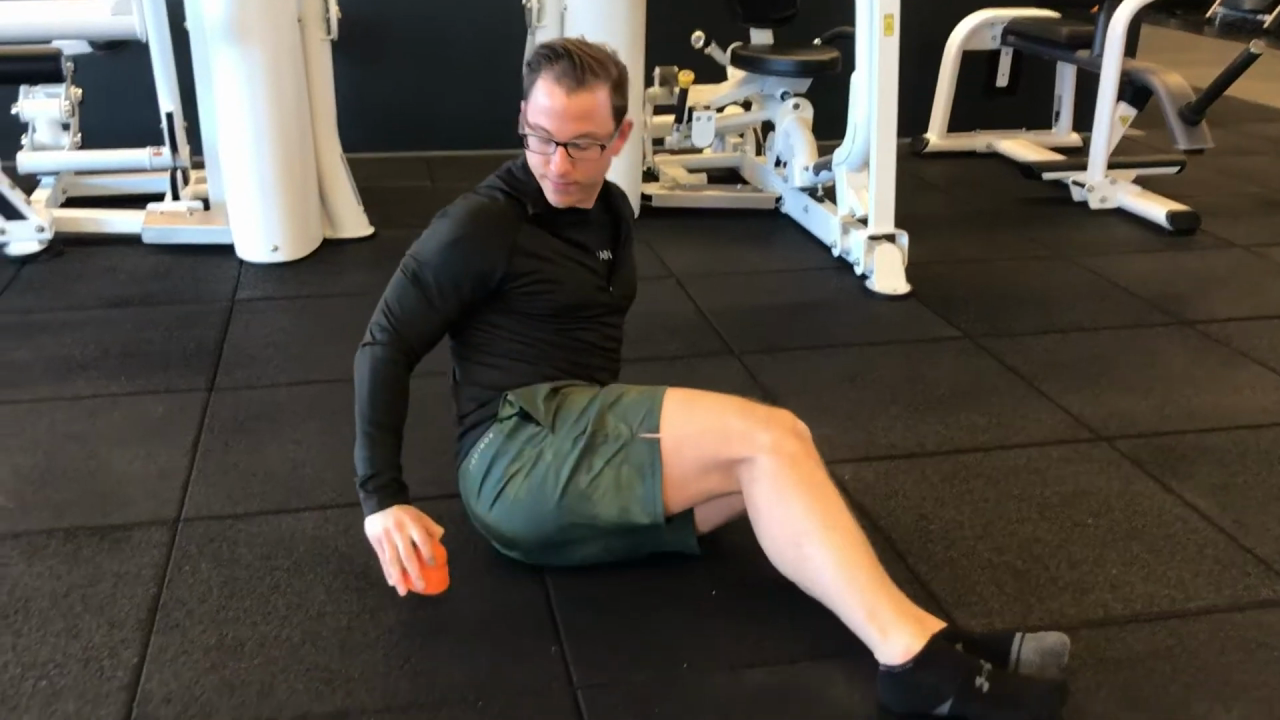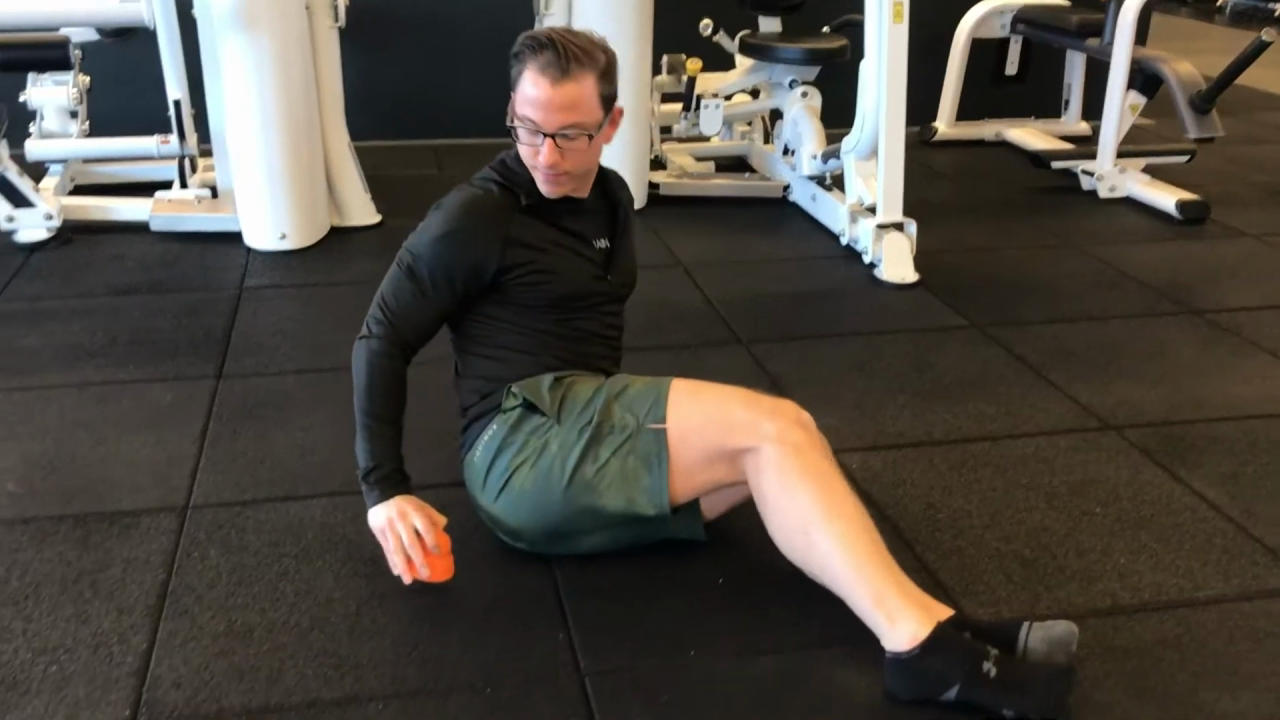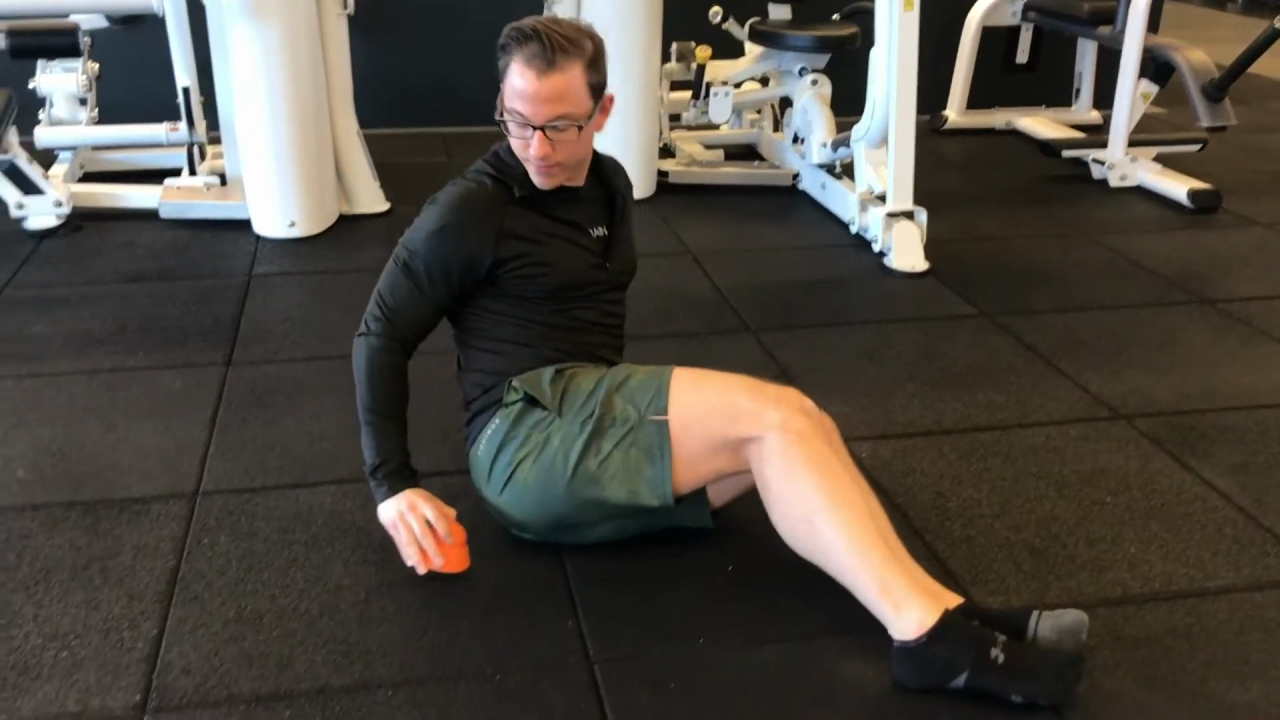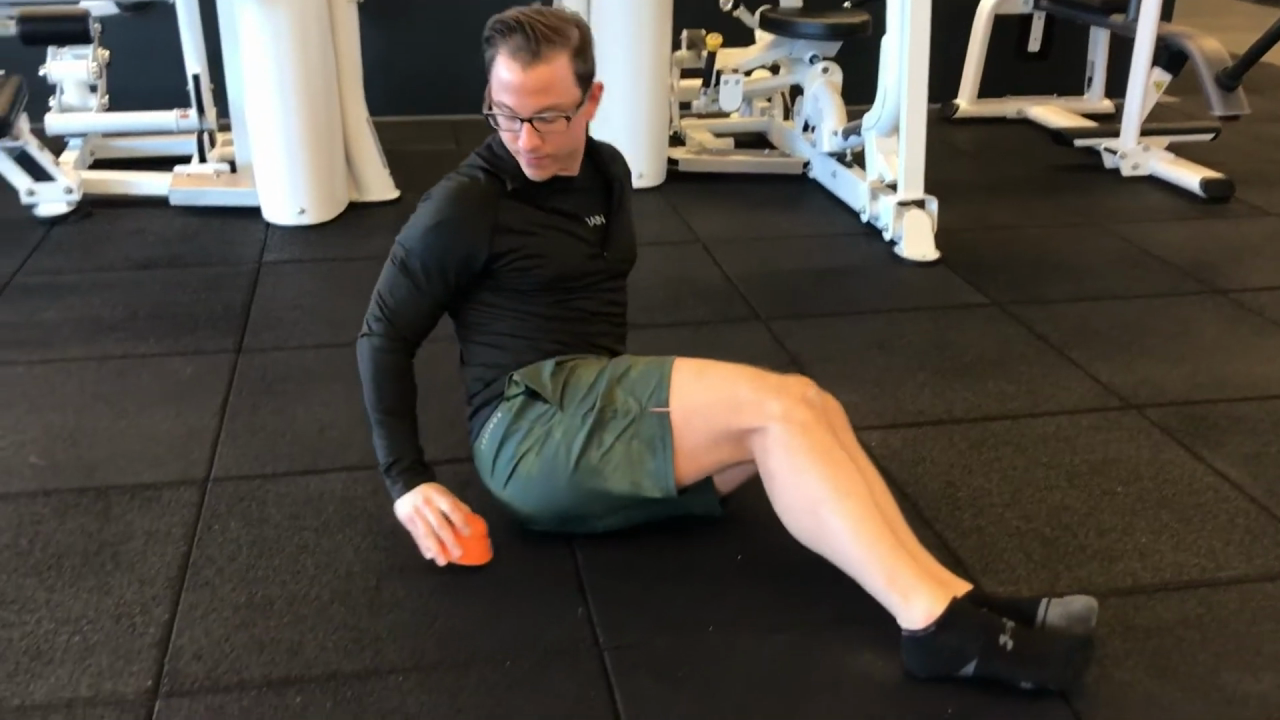
dt=0.1s
person 1, frame 1
left shoulder: (610, 211)
right shoulder: (479, 226)
right elbow: (384, 349)
left wrist: (621, 426)
right wrist: (382, 497)
left hip: (580, 465)
right hip: (518, 458)
left knee: (779, 448)
right knee: (767, 438)
left ankle: (926, 640)
right ankle: (914, 660)
person 1, frame 2
left shoulder: (610, 198)
right shoulder: (473, 219)
right elbow: (381, 342)
left wrist: (629, 427)
right wrist: (384, 488)
left hip: (586, 446)
right hip: (522, 449)
left knee: (789, 435)
right knee: (771, 428)
left ankle: (934, 625)
right ankle: (918, 645)
person 1, frame 3
left shoulder: (608, 183)
right shoulder: (468, 213)
right elbow: (380, 340)
left wrist: (623, 407)
right wrist: (393, 484)
left hip: (590, 435)
right hip: (528, 438)
left knee: (798, 421)
right knee: (774, 416)
left ankle: (943, 613)
right ankle: (930, 636)
person 1, frame 4
left shoulder: (607, 171)
right shoulder: (462, 208)
right elbow: (383, 338)
left wrist: (625, 400)
right wrist: (407, 479)
left hip: (598, 423)
right hip: (531, 432)
left knee: (807, 407)
right knee: (777, 406)
left ankle: (952, 601)
right ankle: (937, 624)
